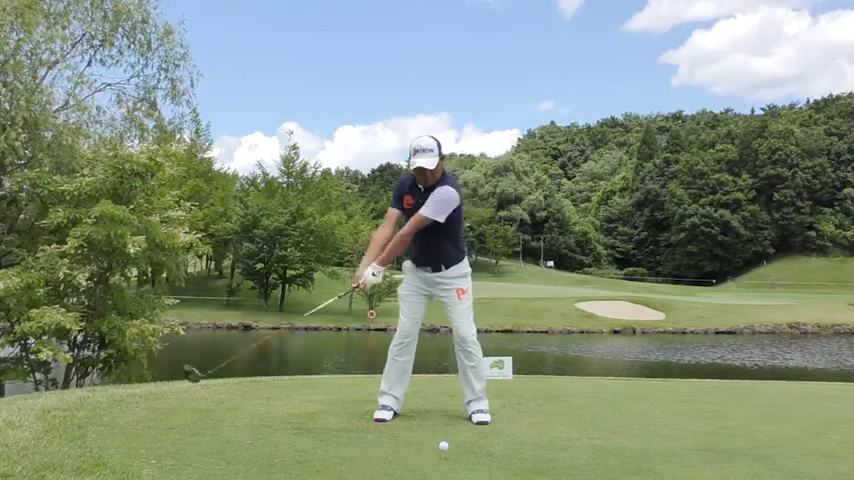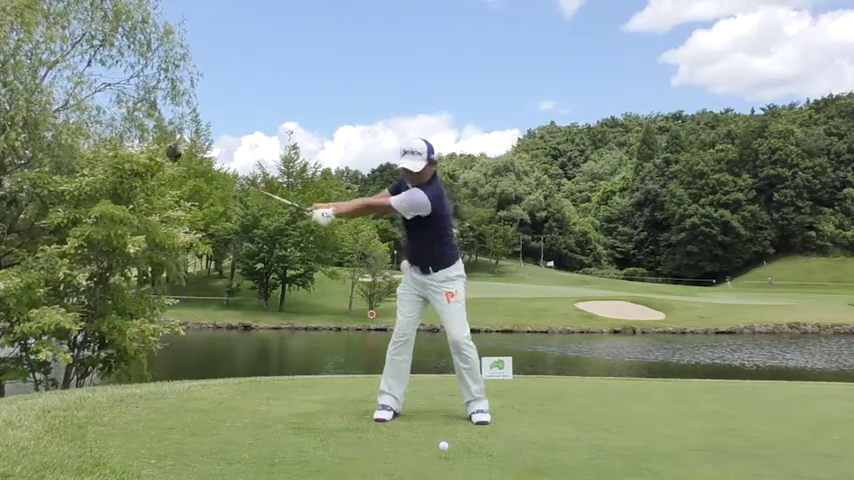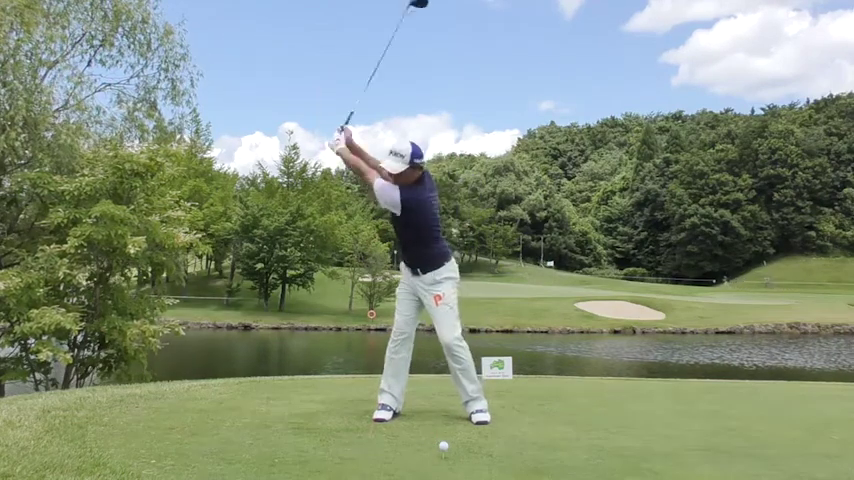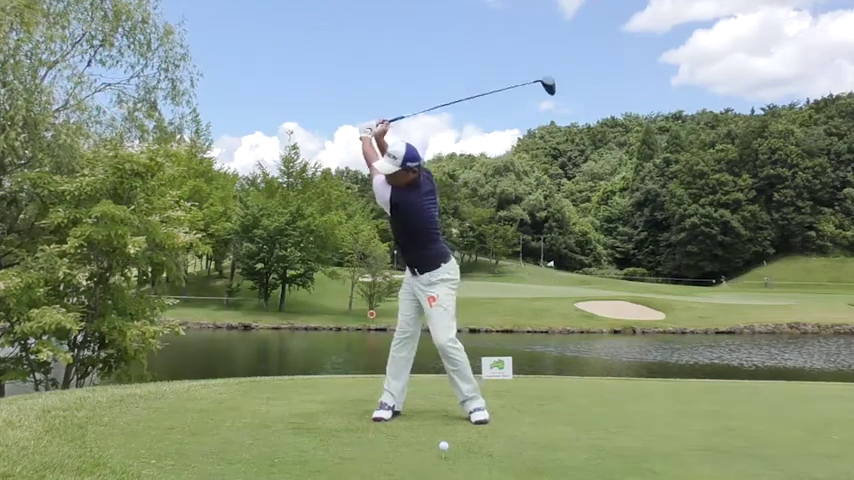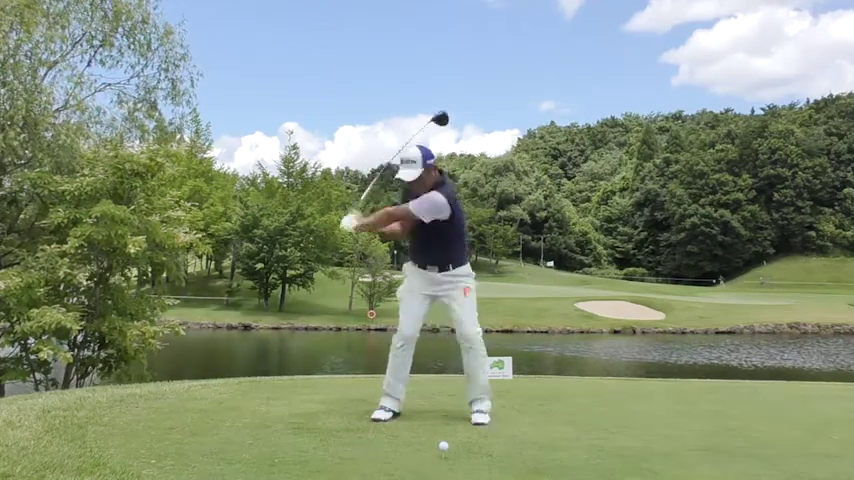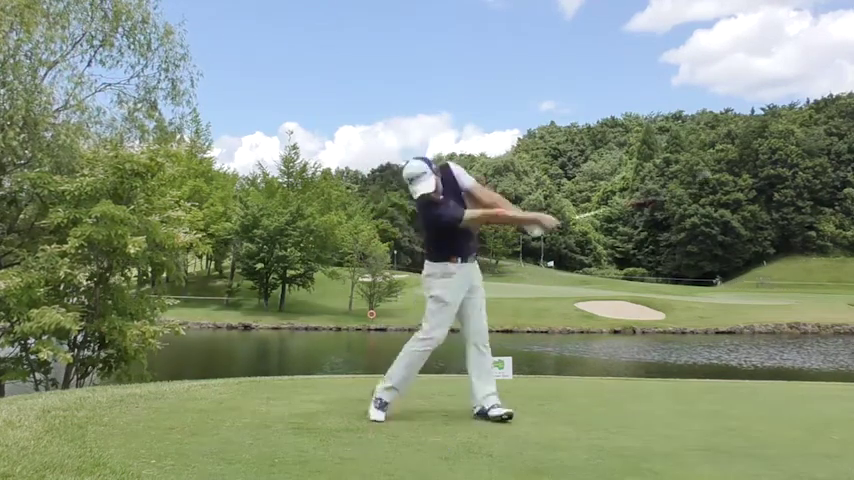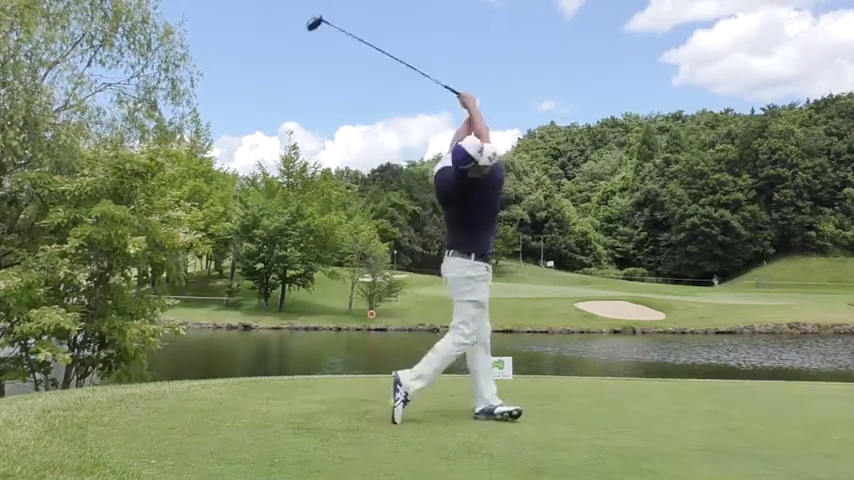
dt=0.2s
person 1, frame 1
left shoulder: (447, 191)
right shoulder: (404, 185)
left elbow: (409, 232)
right elbow: (387, 226)
left wrist: (379, 266)
right wrist: (366, 263)
left hip: (452, 273)
right hip: (417, 271)
left knee: (465, 336)
right knee: (404, 335)
left ankle: (477, 403)
right ankle: (389, 401)
person 1, frame 2
left shoulder: (424, 196)
right shoulder: (411, 182)
left elbow: (374, 205)
right elbow: (375, 201)
left wrist: (334, 212)
right wrist: (334, 206)
left hip: (444, 275)
right hip: (414, 272)
left knee: (458, 337)
right knee: (402, 335)
left ankle: (477, 403)
right ankle: (389, 401)
person 1, frame 3
left shoulder: (401, 196)
right shoulder: (420, 177)
left elbow: (366, 171)
right elbow: (377, 169)
left wrist: (340, 150)
right wrist: (349, 146)
left hip: (436, 276)
right hip: (411, 272)
left knee: (450, 338)
right knee: (400, 335)
left ankle: (475, 403)
right ankle: (389, 401)
person 1, frame 4
left shoulder: (393, 195)
right shoulder: (422, 177)
left elbow: (372, 163)
right elbow: (382, 166)
left wrist: (366, 138)
right wrist: (380, 138)
left hip: (437, 275)
right hip: (414, 272)
left knee: (444, 339)
right knee: (404, 333)
left ankle: (474, 401)
right ankle: (391, 400)
person 1, frame 5
left shoulder: (439, 197)
right shoulder: (421, 190)
left elbow: (395, 214)
right elbow: (403, 226)
left wrist: (361, 224)
right wrist: (374, 226)
left hip: (456, 274)
right hip: (421, 272)
left knee: (470, 336)
right knee: (406, 334)
left ankle: (479, 403)
right ankle: (390, 401)
person 1, frame 6
left shoulder: (449, 171)
right shoulder: (429, 208)
left elbow: (489, 198)
right elbow: (481, 217)
left wrist: (525, 217)
right wrist: (531, 218)
left hip: (468, 266)
right hip: (444, 272)
left knee: (478, 336)
right knee: (431, 335)
left ankle: (486, 401)
right ankle: (385, 393)
person 1, frame 7
left shoulder: (443, 177)
right shoulder: (492, 179)
left elbow: (475, 142)
right elbow: (486, 137)
left wrist: (470, 113)
right wrist: (474, 108)
left hip: (457, 262)
right hip: (470, 266)
left knee: (479, 335)
right knee: (461, 335)
left ankle: (486, 402)
right ankle: (409, 382)
